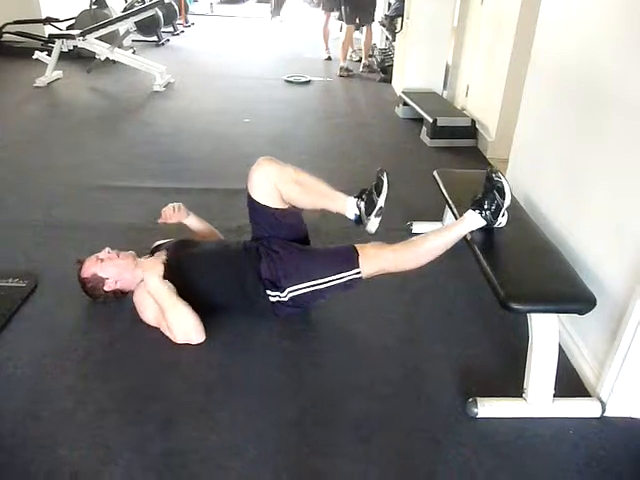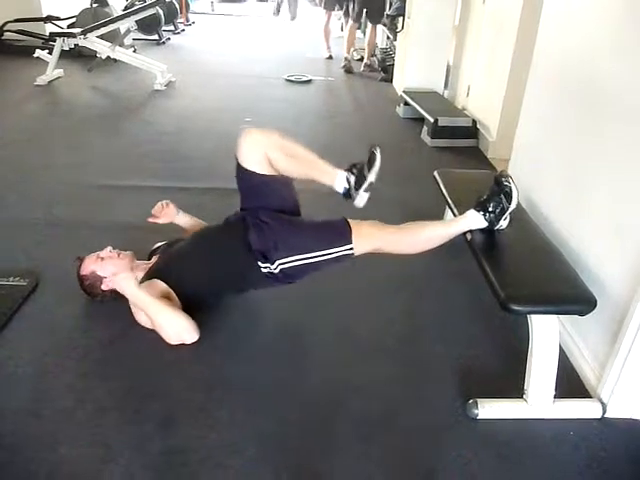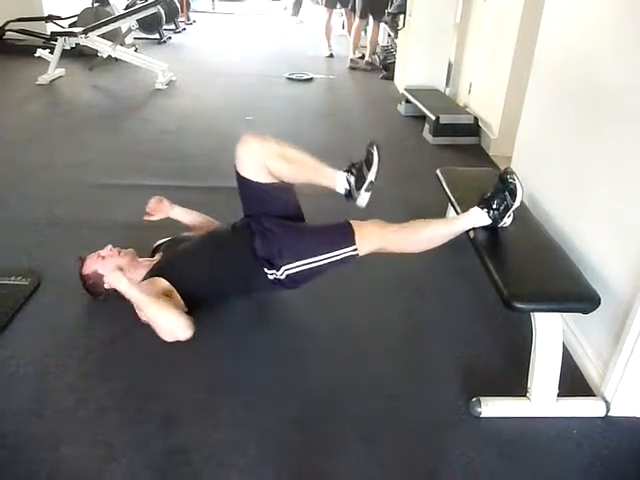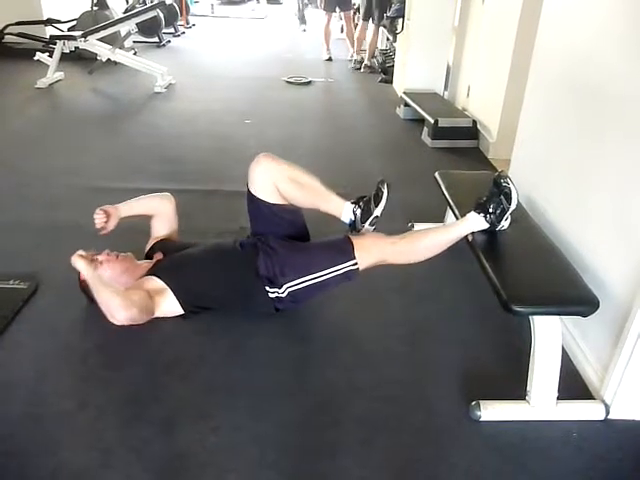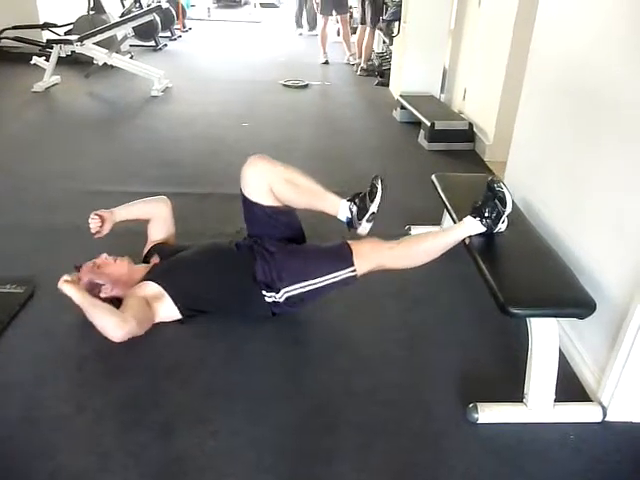
dt=0.4s
person 1, frame 1
left shoulder: (159, 250)
right shoulder: (147, 298)
right elbow: (193, 335)
left wrist: (187, 217)
right wrist: (155, 283)
left hip: (266, 250)
right hip: (276, 283)
left knee: (265, 171)
right knee: (381, 257)
left ankle: (356, 208)
right ankle: (475, 219)
person 1, frame 2
left shoulder: (161, 255)
right shoulder: (144, 299)
right elbow: (186, 335)
left wrist: (179, 217)
right wrist: (133, 291)
left hip: (254, 226)
right hip: (267, 252)
left knee: (255, 140)
right knee: (372, 234)
left ankle: (345, 182)
right ankle: (476, 219)
person 1, frame 3
left shoulder: (163, 251)
right shoulder: (148, 295)
left elbow: (212, 232)
right elbow: (181, 330)
left wrist: (173, 211)
right wrist: (130, 288)
left hip: (261, 231)
right hip: (273, 259)
left knee: (253, 148)
right knee: (376, 234)
left ankle: (346, 182)
right ankle: (479, 216)
person 1, frame 4
left shoulder: (159, 250)
right shoulder: (146, 293)
left elbow: (165, 201)
right elbow: (122, 313)
left wrist: (117, 211)
right wrist: (87, 269)
left hip: (265, 247)
right hip: (275, 280)
left knee: (265, 168)
right knee: (379, 248)
left ankle: (351, 213)
right ankle: (477, 221)
person 1, frame 5
left shoulder: (154, 255)
right shoulder: (143, 298)
left elbow: (162, 204)
right elbow: (121, 330)
left wrist: (112, 215)
right wrist: (77, 294)
left hip: (263, 249)
right hip: (272, 282)
left knee: (257, 169)
right knee: (378, 253)
left ankle: (347, 211)
right ankle: (473, 224)
